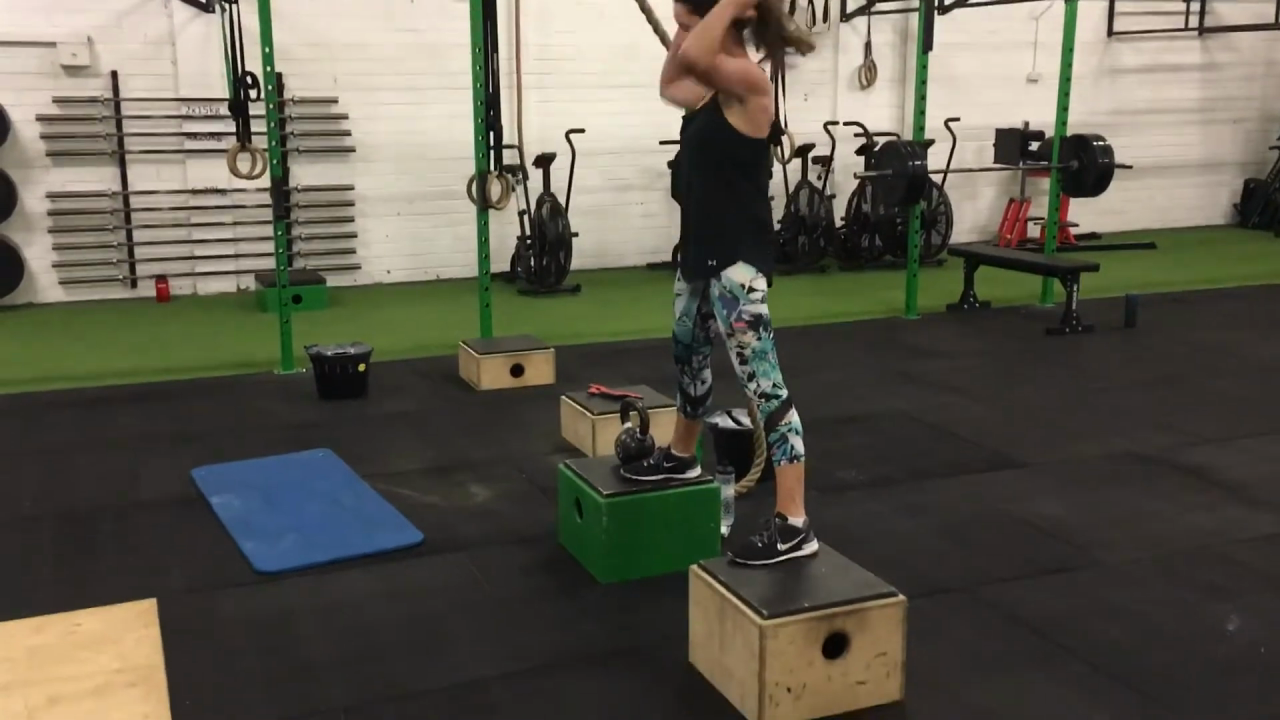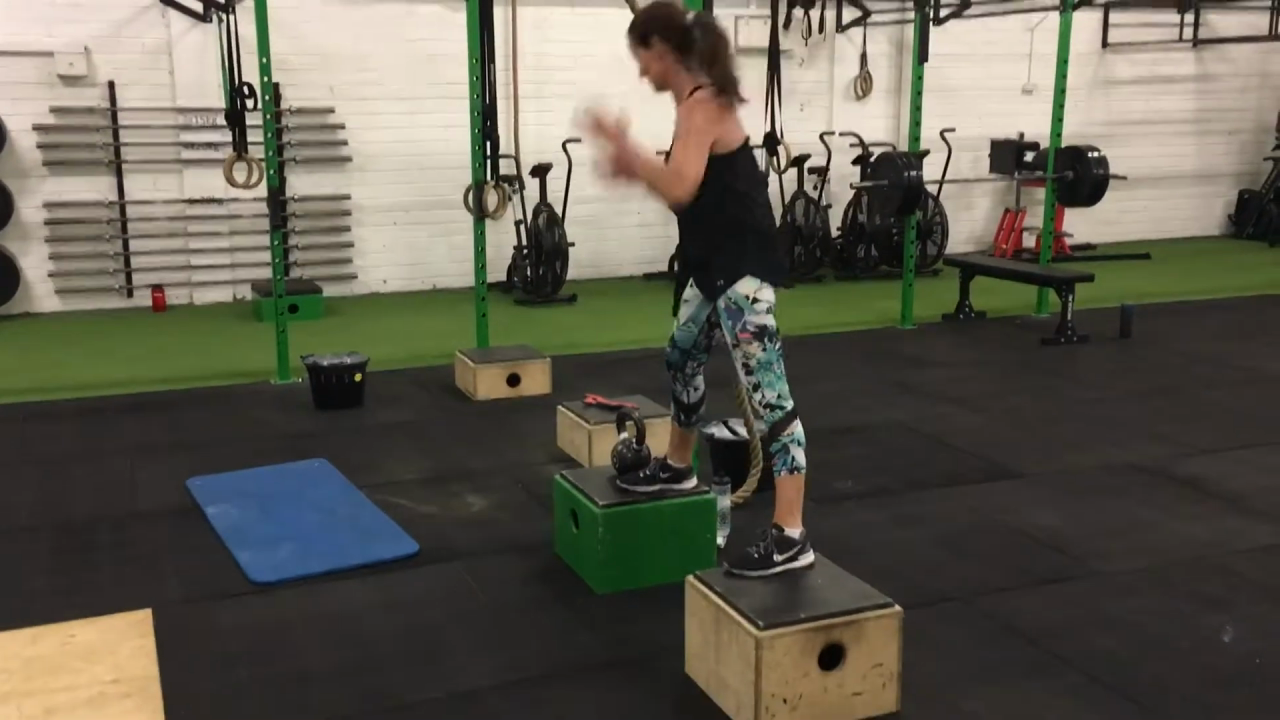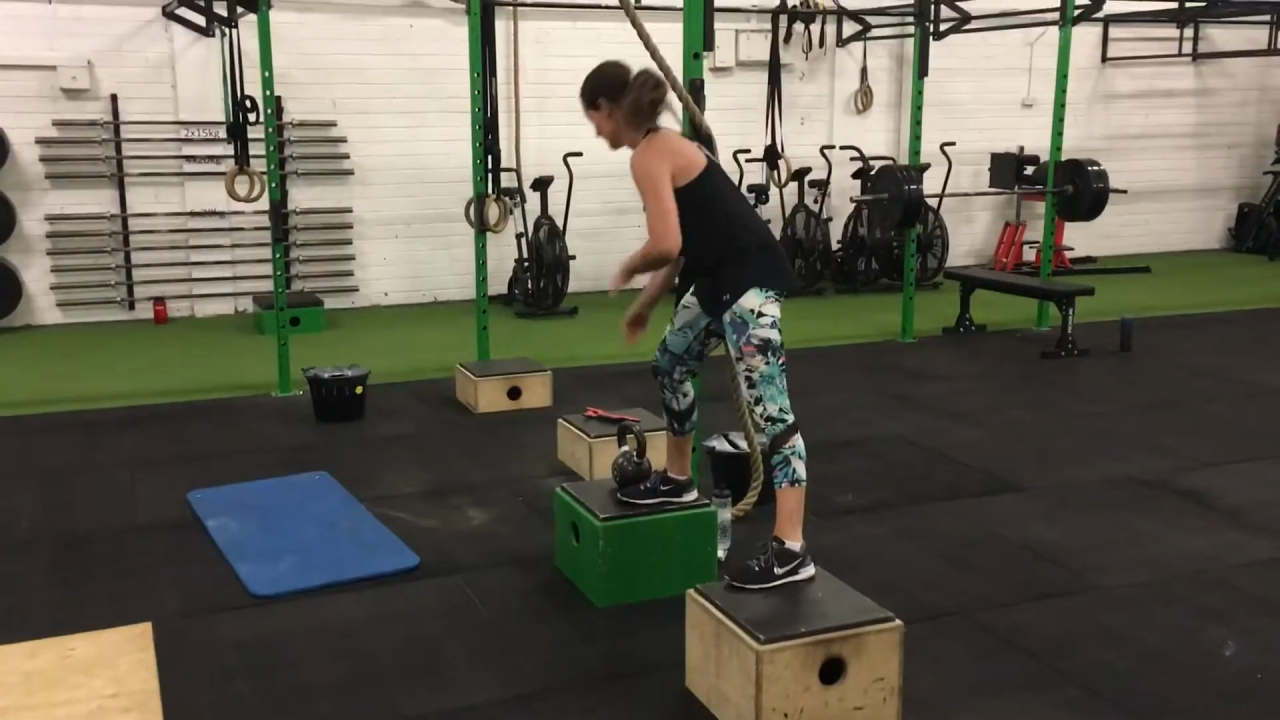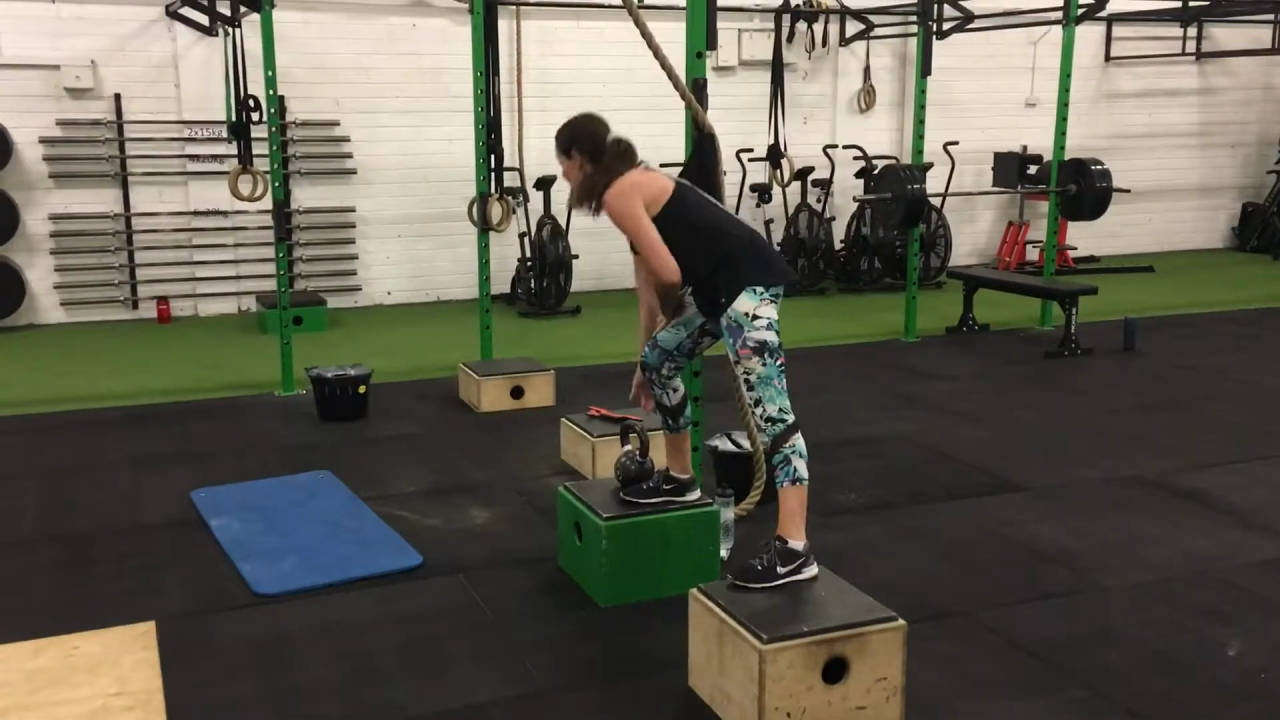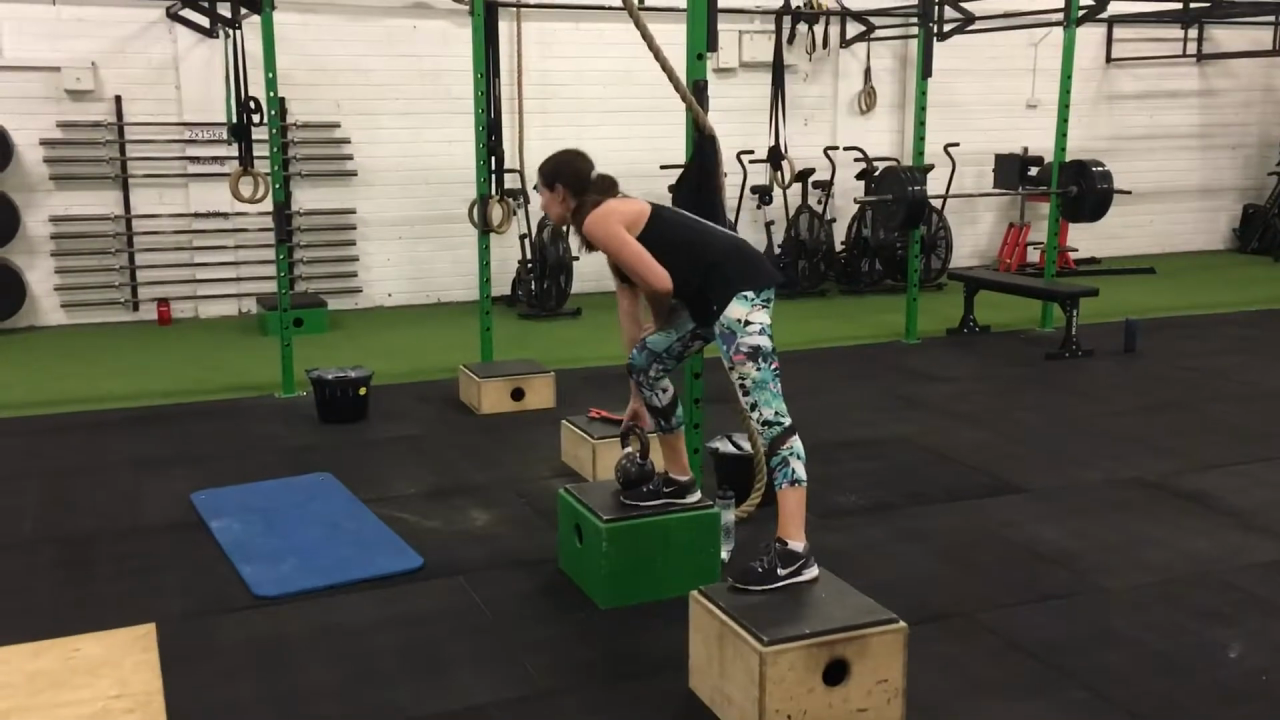
dt=0.2s
person 1, frame 1
left shoulder: (747, 81)
right shoulder: (712, 86)
left elbow: (696, 54)
right elbow: (671, 84)
left hip: (737, 257)
right hip: (701, 252)
left knee: (763, 383)
right knee: (688, 356)
left ankle: (794, 524)
right ankle: (681, 456)
person 1, frame 2
left shoulder: (701, 106)
right shoulder: (697, 101)
left elbow: (677, 191)
left wrist: (624, 151)
right wrist: (629, 159)
left hip: (745, 268)
right hip: (710, 264)
left knee: (767, 394)
right knee: (681, 359)
left ankle: (791, 537)
right ankle: (677, 466)
person 1, frame 3
left shoulder: (648, 154)
right shoulder: (660, 146)
left elbow: (666, 245)
right elbow: (684, 241)
left wrist: (628, 271)
right wrist: (647, 300)
left hip: (750, 279)
right hip: (717, 279)
left knee: (768, 409)
right knee: (670, 363)
left ankle: (791, 550)
right ankle: (678, 478)
person 1, frame 4
left shoulder: (620, 193)
right shoulder: (635, 185)
left elbow: (667, 274)
right elbow: (651, 280)
left wrist: (666, 314)
right wrist: (642, 359)
left hip: (748, 280)
right hip: (716, 284)
left knee: (769, 409)
right knee: (659, 360)
left ankle: (793, 550)
right ankle: (679, 476)
person 1, frame 5
left shoulder: (598, 221)
right shoulder: (613, 219)
left elbow: (659, 284)
right elbow: (632, 311)
left wrist: (662, 323)
right wrist: (638, 397)
left hip: (739, 286)
right hip: (707, 293)
left knee: (765, 409)
right knee: (646, 362)
left ankle: (793, 551)
right ankle: (678, 478)
